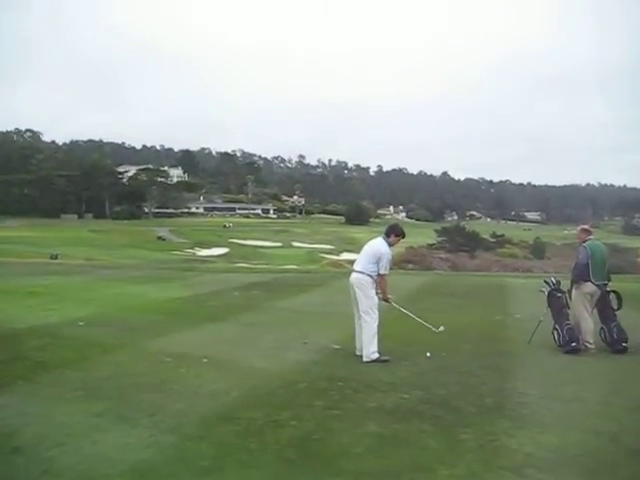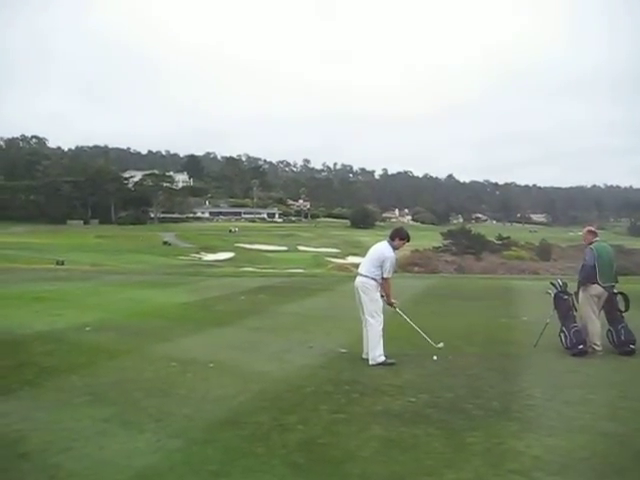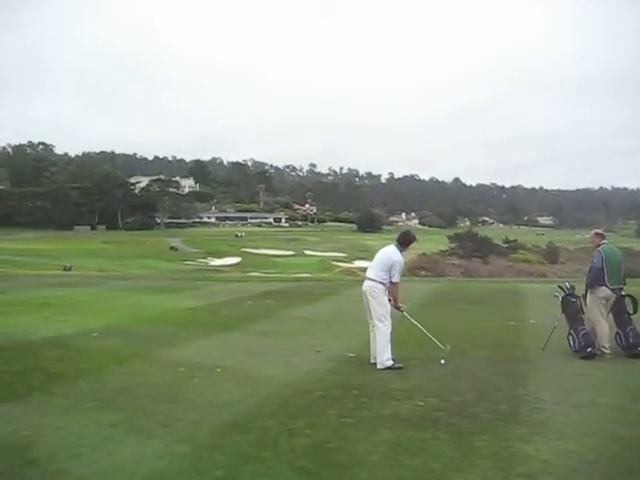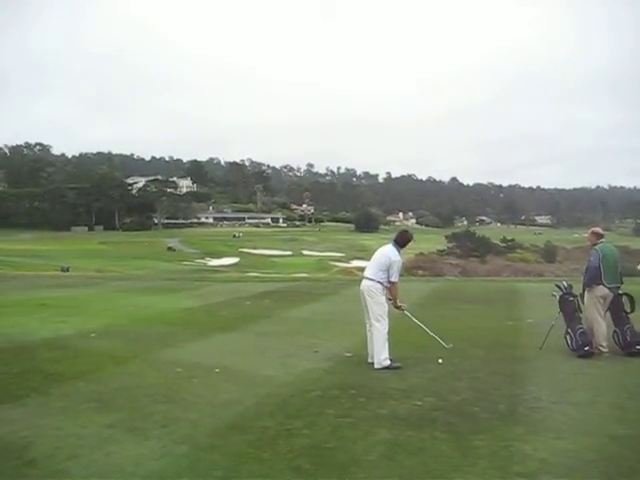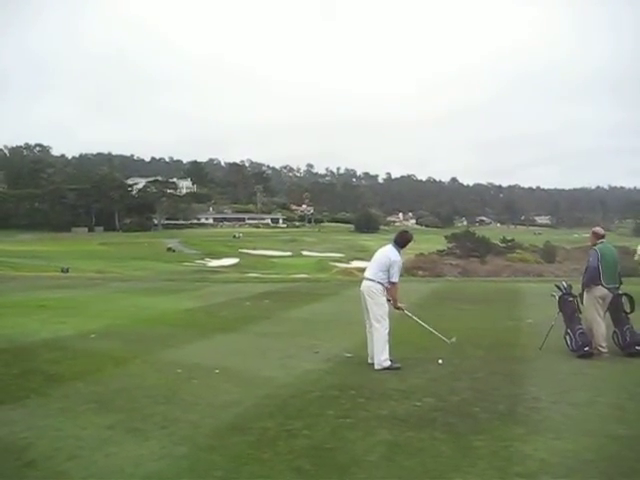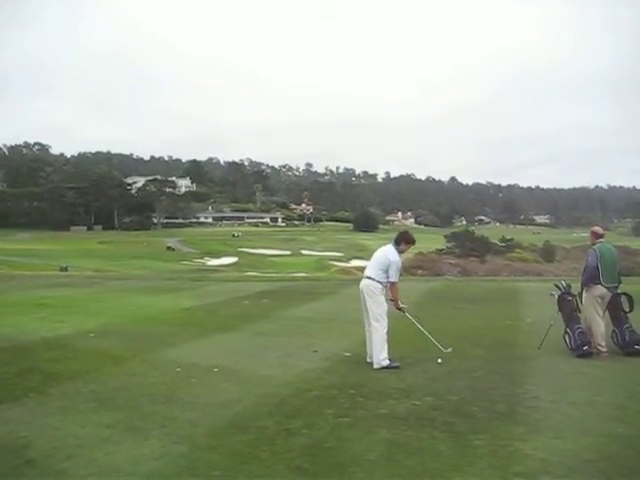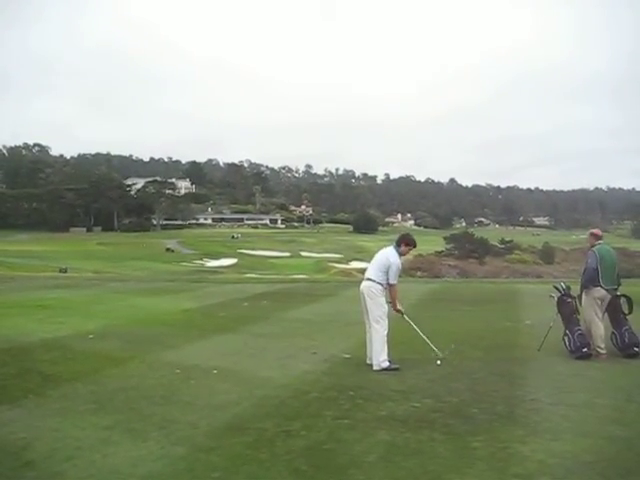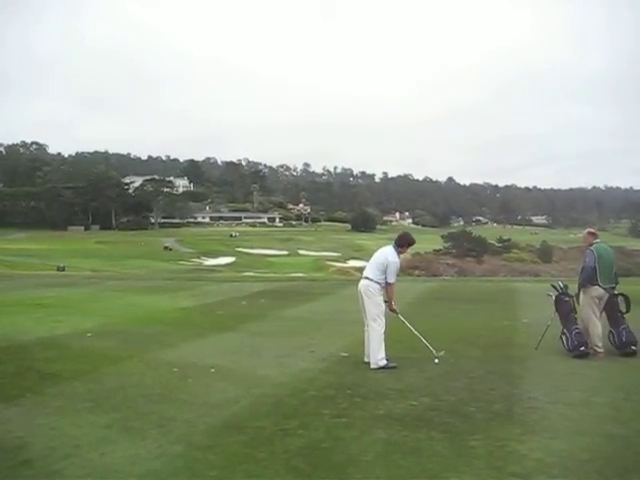
dt=0.4s
person 1, frame 1
left shoulder: (375, 242)
right shoulder: (386, 251)
right elbow: (382, 276)
left wrist: (378, 290)
right wrist: (385, 295)
left hip: (355, 277)
right hip: (364, 281)
left knee: (361, 317)
right knee: (370, 318)
left ankle: (361, 349)
right ankle: (370, 355)
person 1, frame 2
left shoulder: (380, 245)
right shoulder: (390, 255)
right elbow: (386, 280)
left wrist: (382, 293)
right wrist: (389, 299)
left hip: (361, 281)
right hip: (368, 284)
left knee: (368, 320)
right knee: (375, 321)
left ankle: (368, 352)
right ankle: (376, 357)
person 1, frame 3
left shoulder: (388, 249)
right shoulder: (398, 259)
right elbow: (394, 284)
left wrist: (389, 297)
right wrist: (396, 303)
left hip: (368, 285)
right hip: (377, 288)
left knee: (375, 324)
right knee: (383, 325)
left ankle: (376, 356)
right ankle: (384, 362)
person 1, frame 4
left shoulder: (385, 248)
right shoulder: (396, 258)
right elbow: (393, 283)
left wrist: (389, 295)
right wrist: (396, 302)
left hip: (366, 284)
right hip: (374, 288)
left knee: (372, 323)
right knee: (380, 324)
left ankle: (374, 356)
right ankle: (381, 361)
person 1, frame 5
left shoulder: (385, 249)
right shoulder: (396, 259)
right elbow: (394, 284)
left wrist: (389, 296)
right wrist: (395, 303)
left hip: (366, 285)
right hip: (375, 289)
left knee: (372, 324)
right knee: (381, 325)
left ankle: (374, 357)
right ankle: (381, 362)
person 1, frame 6
left shoulder: (386, 248)
right shoulder: (395, 258)
right elbow: (393, 284)
left wrist: (393, 298)
right wrist: (397, 303)
left hip: (366, 284)
right hip: (374, 287)
left knee: (371, 323)
right knee: (379, 324)
left ankle: (373, 356)
right ankle: (380, 361)
person 1, frame 7
left shoulder: (387, 250)
right shoulder: (395, 261)
right elbow: (392, 286)
left wrist: (395, 301)
right wrist: (394, 305)
left hip: (366, 285)
right hip: (374, 289)
left knee: (372, 325)
right knee: (380, 326)
left ankle: (372, 357)
right ankle: (380, 363)
person 1, frame 8
left shoulder: (386, 249)
right shoulder: (394, 260)
right elbow: (390, 284)
left wrist: (389, 300)
right wrist: (390, 304)
left hip: (365, 284)
right hip: (372, 288)
left knee: (370, 324)
right knee: (377, 325)
left ankle: (370, 356)
right ankle: (377, 361)
person 2, frame 1
left shoulder: (585, 247)
right shoulder: (602, 247)
left elbow: (580, 265)
right elbow: (606, 266)
left wrist: (574, 280)
right wrist: (605, 281)
left hip: (584, 285)
right hip: (599, 286)
left knee: (583, 315)
right knee: (587, 314)
left ankle: (588, 344)
right ankle: (585, 340)
person 2, frame 2
left shoulder: (592, 249)
right shoulder: (609, 248)
left elbow: (587, 267)
right elbow: (613, 268)
left wrist: (581, 282)
right wrist: (612, 283)
left hip: (591, 287)
right hip: (605, 288)
left knee: (590, 317)
right knee: (593, 316)
left ankle: (596, 346)
right ankle: (593, 342)
person 2, frame 3
left shoulder: (599, 251)
right shoulder: (616, 251)
left elbow: (595, 270)
right elbow: (621, 270)
left wrist: (588, 285)
right wrist: (620, 286)
left hip: (599, 289)
right hip: (614, 290)
left knee: (598, 320)
right knee: (602, 318)
left ankle: (604, 349)
right ankle: (602, 345)
person 2, frame 4
left shoulder: (597, 250)
right shoulder: (613, 249)
left elbow: (592, 269)
right elbow: (618, 269)
left wrist: (586, 284)
right wrist: (618, 284)
left hip: (597, 288)
right hip: (611, 288)
left knee: (595, 319)
right knee: (599, 317)
left ankle: (602, 348)
right ankle: (599, 344)
person 2, frame 5
left shoulder: (596, 250)
right shoulder: (613, 250)
left elbow: (591, 270)
right elbow: (617, 270)
left wrist: (585, 285)
right wrist: (617, 285)
left hip: (596, 288)
right hip: (610, 289)
left knee: (595, 319)
right knee: (598, 318)
left ankle: (602, 348)
right ankle: (598, 344)
person 2, frame 6
left shoulder: (594, 250)
right shoulder: (612, 250)
left elbow: (590, 269)
right elbow: (617, 270)
left wrist: (583, 284)
right wrist: (616, 284)
left hip: (595, 288)
right hip: (609, 288)
left knee: (594, 319)
right knee: (597, 317)
left ankle: (601, 348)
right ankle: (597, 343)
person 2, frame 7
left shoulder: (594, 252)
right shoulder: (611, 251)
left elbow: (590, 271)
right elbow: (616, 271)
left wrist: (583, 286)
right wrist: (616, 286)
left hip: (594, 290)
right hip: (609, 290)
left knee: (594, 321)
right knee: (597, 319)
left ankle: (600, 350)
right ankle: (597, 346)
person 2, frame 8
left shoulder: (592, 251)
right shoulder: (609, 250)
left elbow: (588, 269)
right elbow: (613, 270)
left wrist: (581, 285)
right wrist: (613, 285)
left hip: (592, 289)
right hip: (606, 289)
left knee: (591, 319)
right knee: (595, 318)
left ankle: (598, 349)
right ankle: (594, 344)
